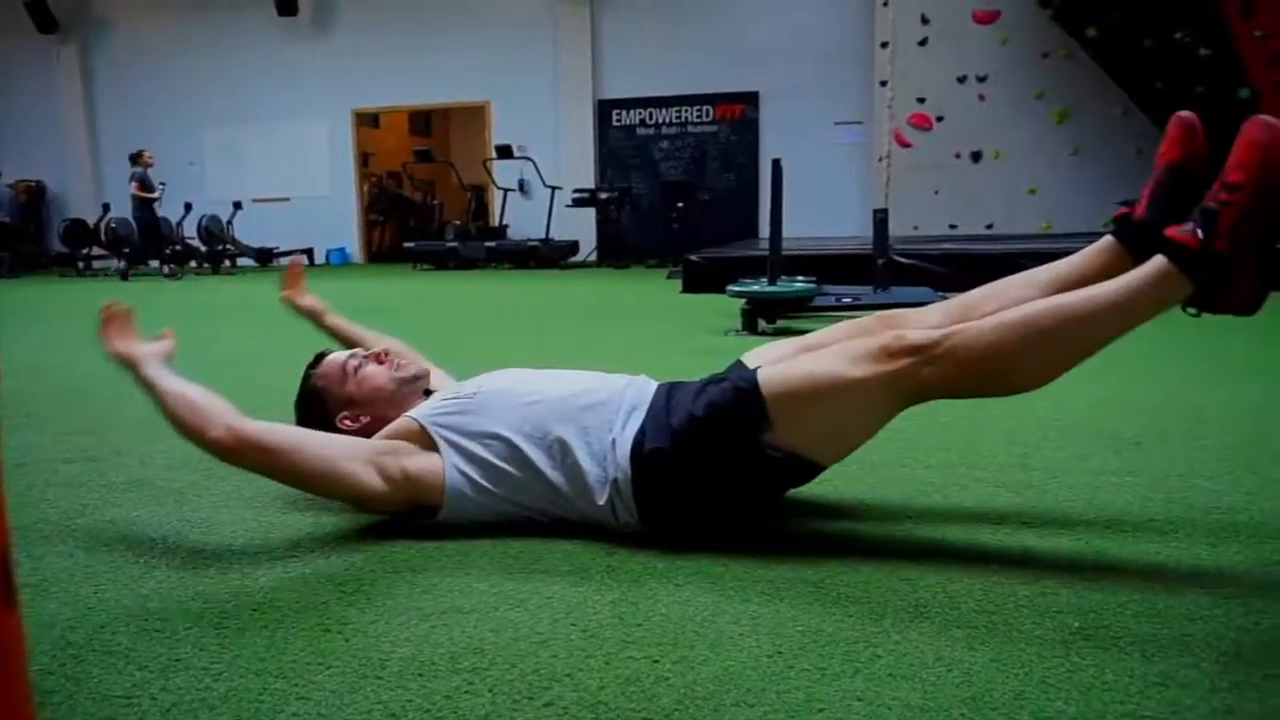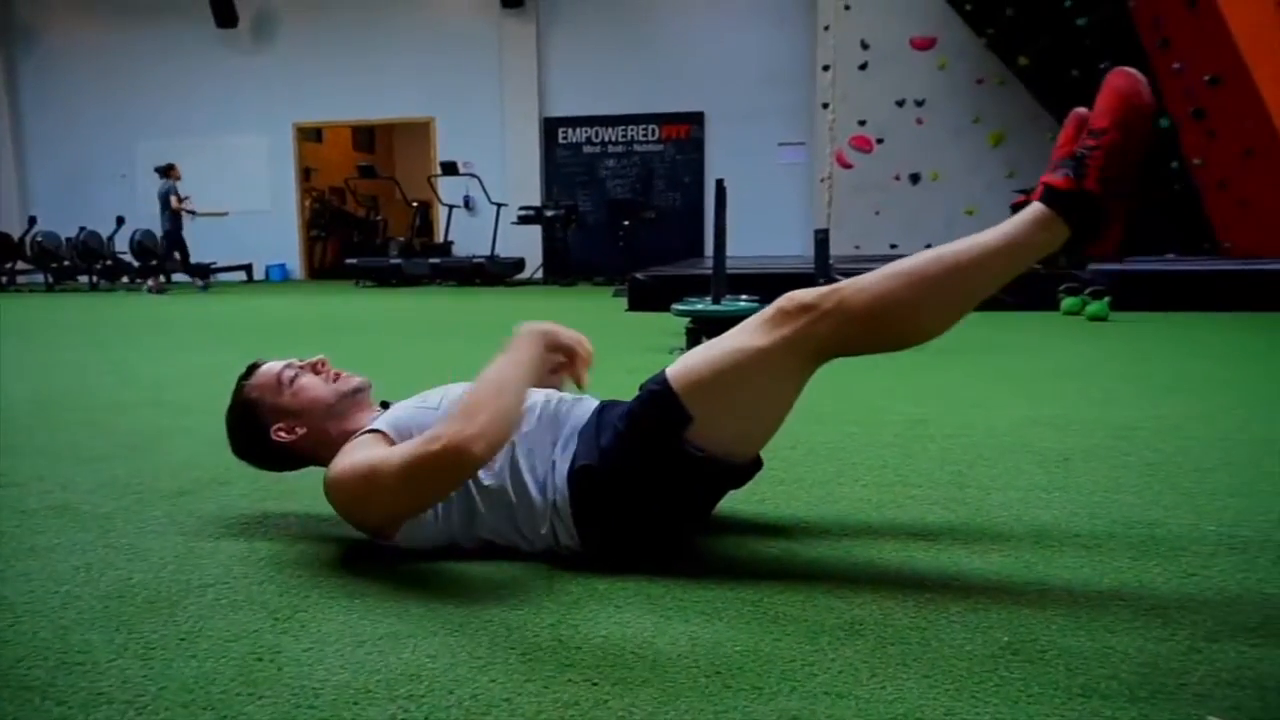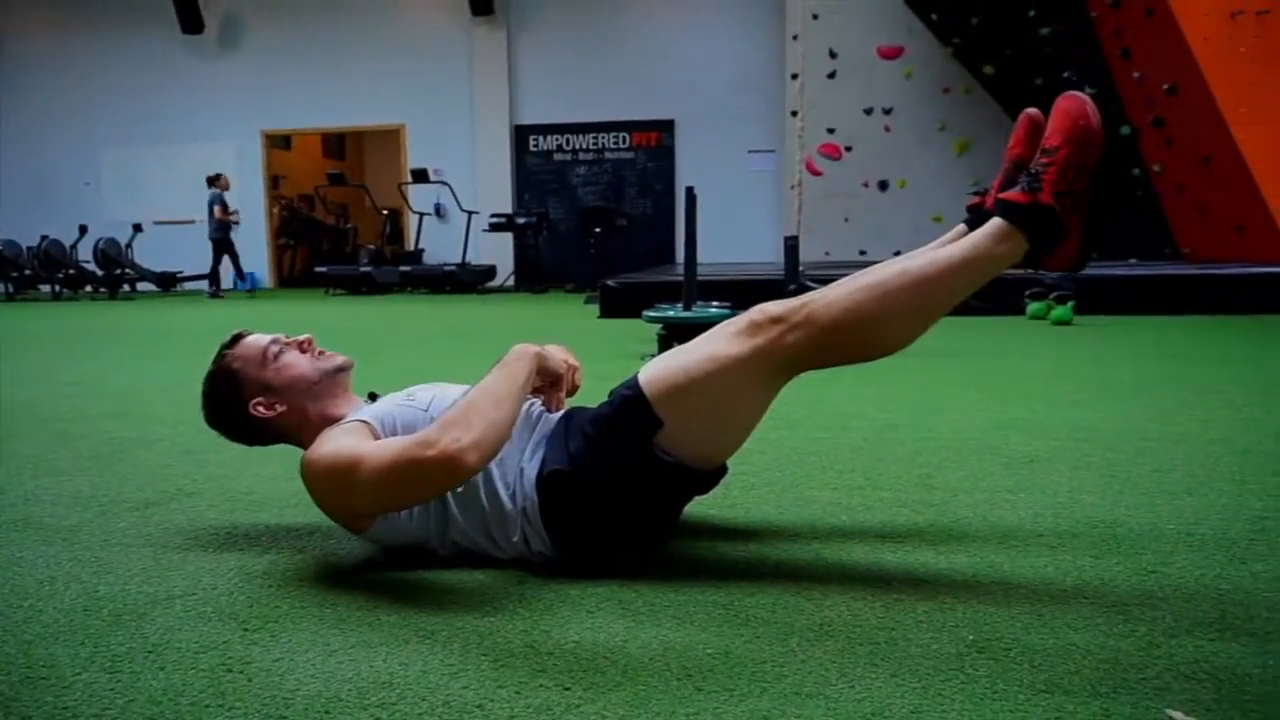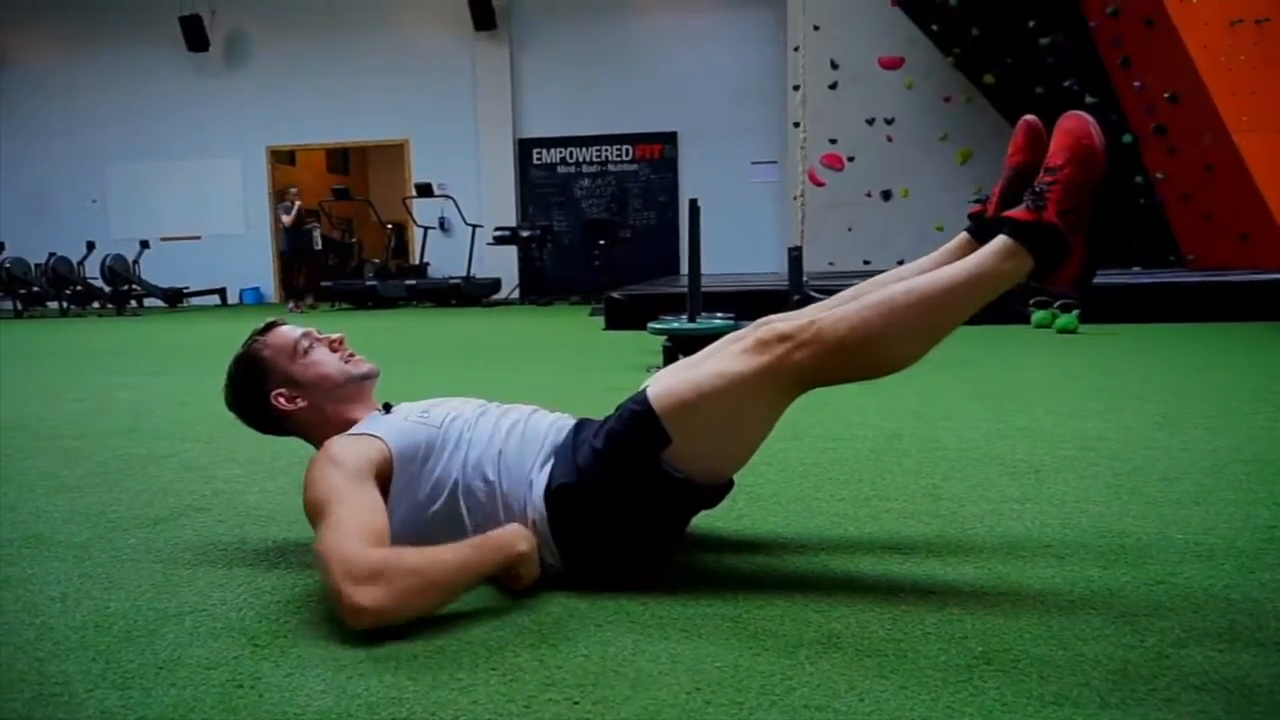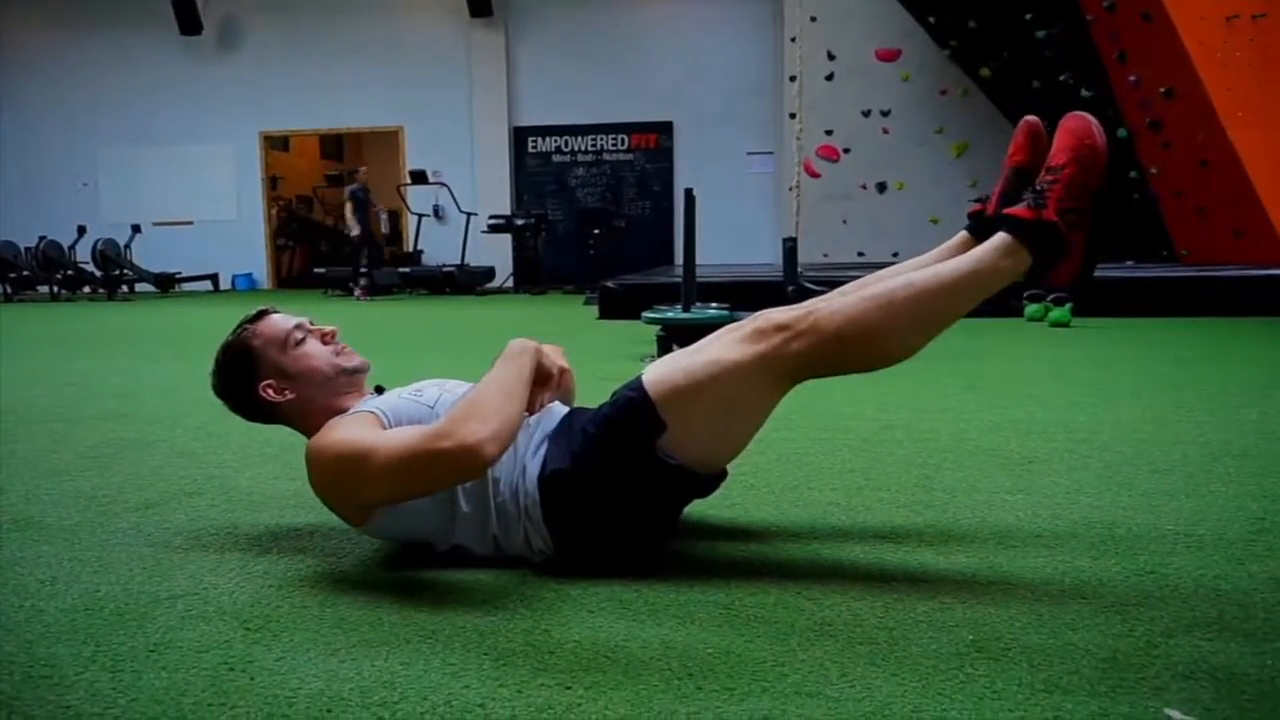
dt=1s
person 1, frame 1
left shoulder: (446, 408)
right shoulder: (393, 466)
left elbow: (392, 360)
right elbow: (239, 434)
left wrist: (318, 308)
right wrist: (152, 368)
left hip: (684, 422)
right hip: (674, 465)
left knee: (903, 328)
right knee: (914, 358)
left ankle: (1135, 247)
person 1, frame 2
left shoulder: (399, 427)
right shoulder: (356, 478)
left elbow: (507, 409)
right elbow: (470, 447)
left wrist: (543, 358)
right wrist: (528, 339)
left hip: (619, 457)
right hip: (613, 488)
left knee: (811, 316)
right knee: (806, 317)
left ankle: (1047, 213)
right ankle: (1061, 212)
person 1, frame 3
left shoulder: (378, 418)
right shoulder: (333, 463)
right elbow: (454, 454)
left wrist: (539, 373)
right wrist: (518, 358)
left hip: (588, 458)
right hip: (583, 491)
left knee: (782, 321)
right knee: (781, 330)
left ankle: (991, 226)
right ankle: (1023, 229)
person 1, frame 4
left shoulder: (401, 427)
right shoulder: (343, 464)
right elbow: (366, 594)
right wrist: (501, 545)
left hip: (597, 470)
right hip: (591, 504)
left knee: (787, 332)
right knee: (789, 347)
left ankle: (989, 238)
right ankle: (1025, 247)
person 1, frame 5
left shoulder: (389, 410)
right shoulder: (338, 450)
right elbow: (470, 446)
left wrist: (548, 371)
right wrist: (517, 355)
left hip: (591, 459)
right hip: (583, 489)
left knee: (782, 327)
right knee: (785, 337)
left ankle: (991, 235)
right ankle: (1025, 244)
